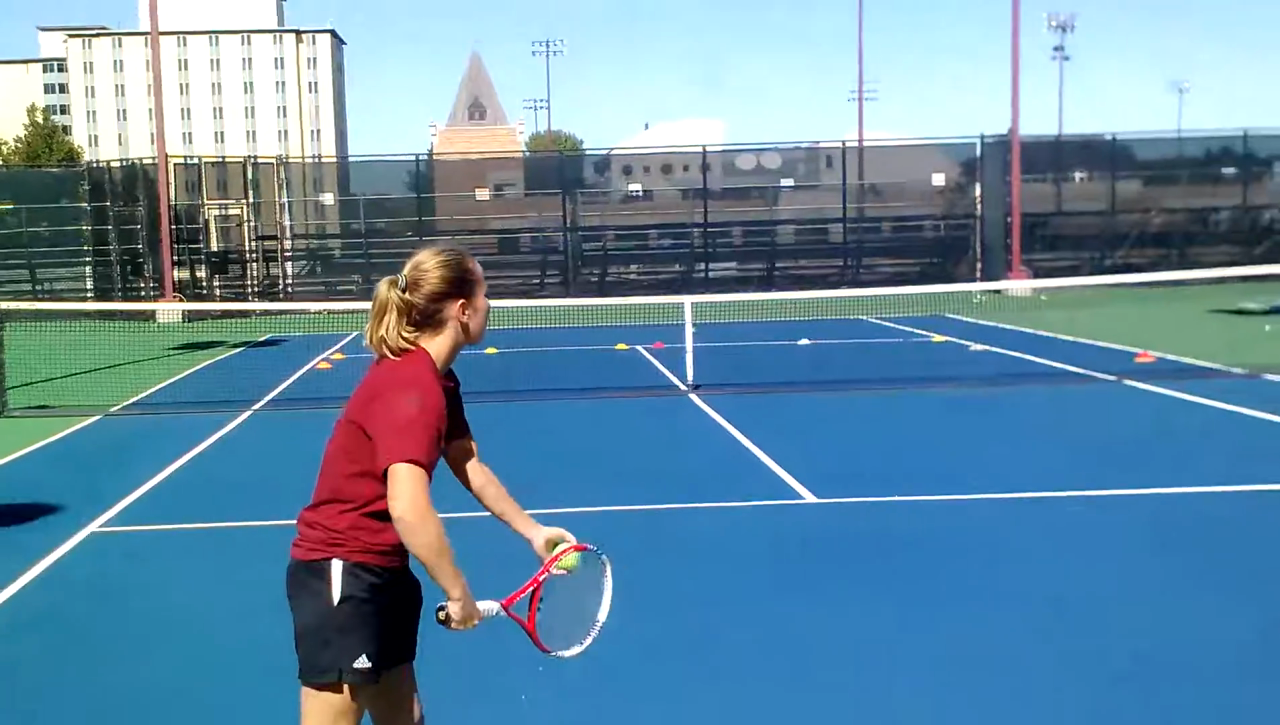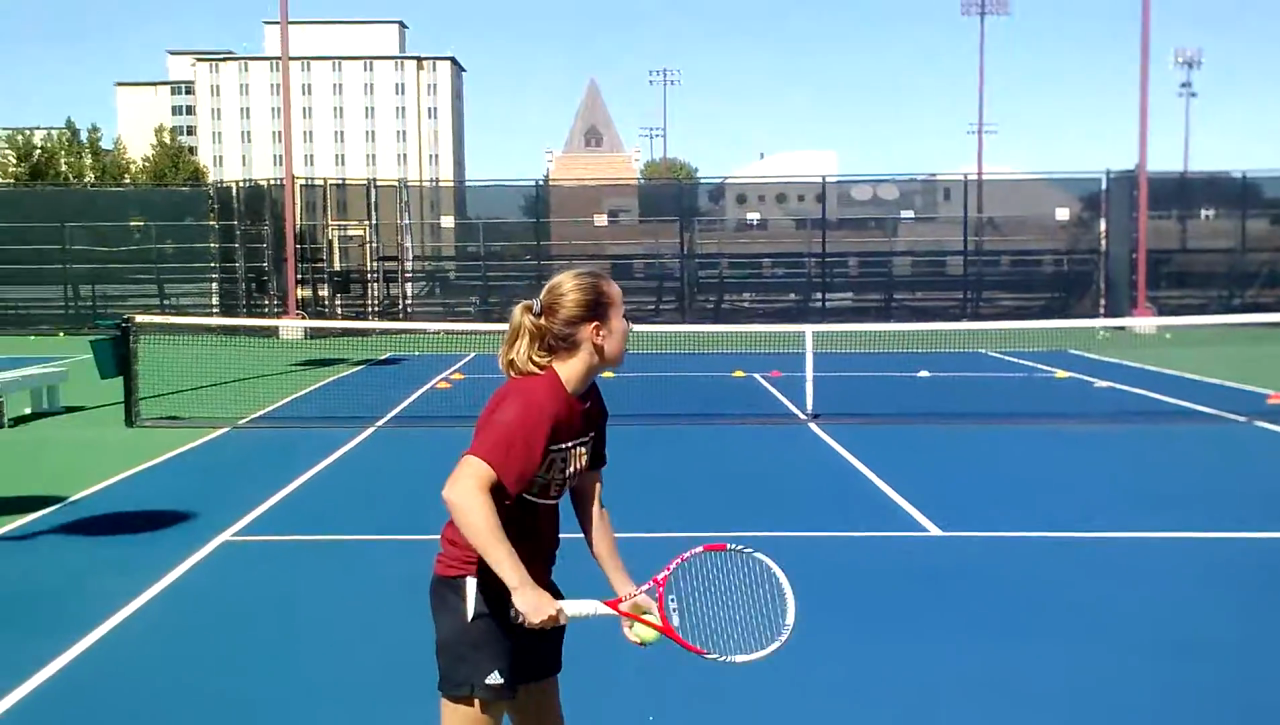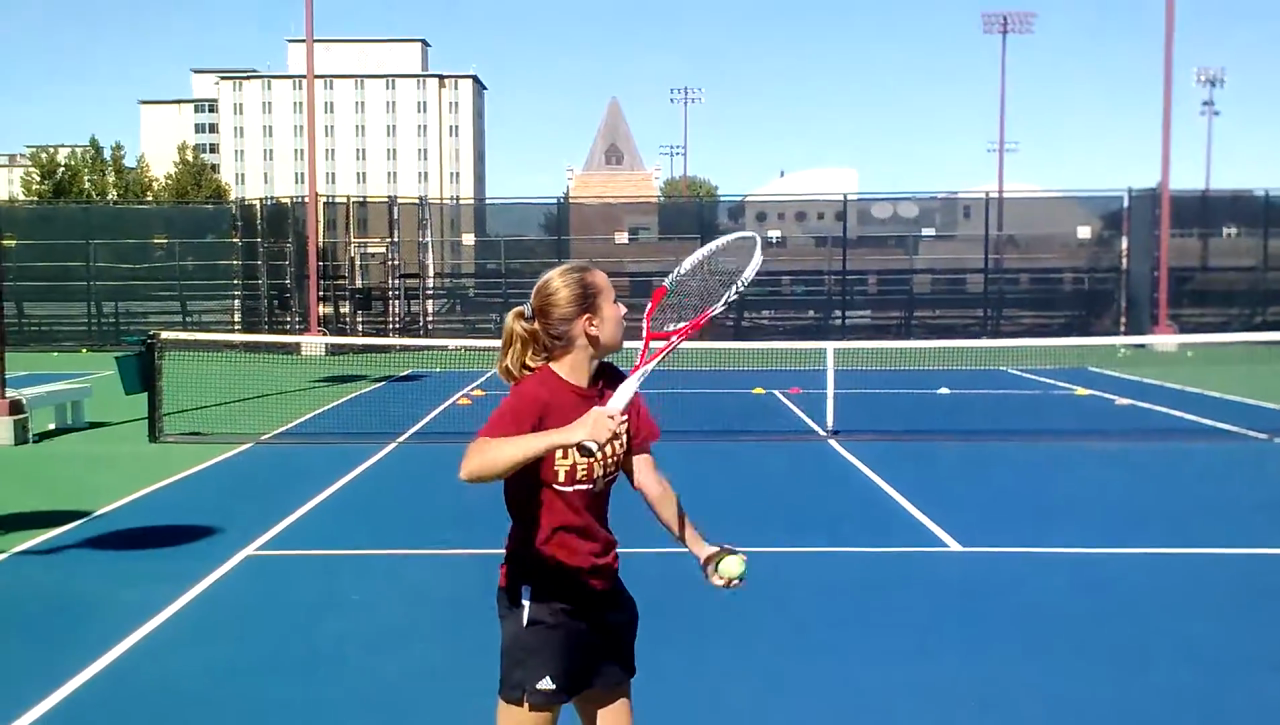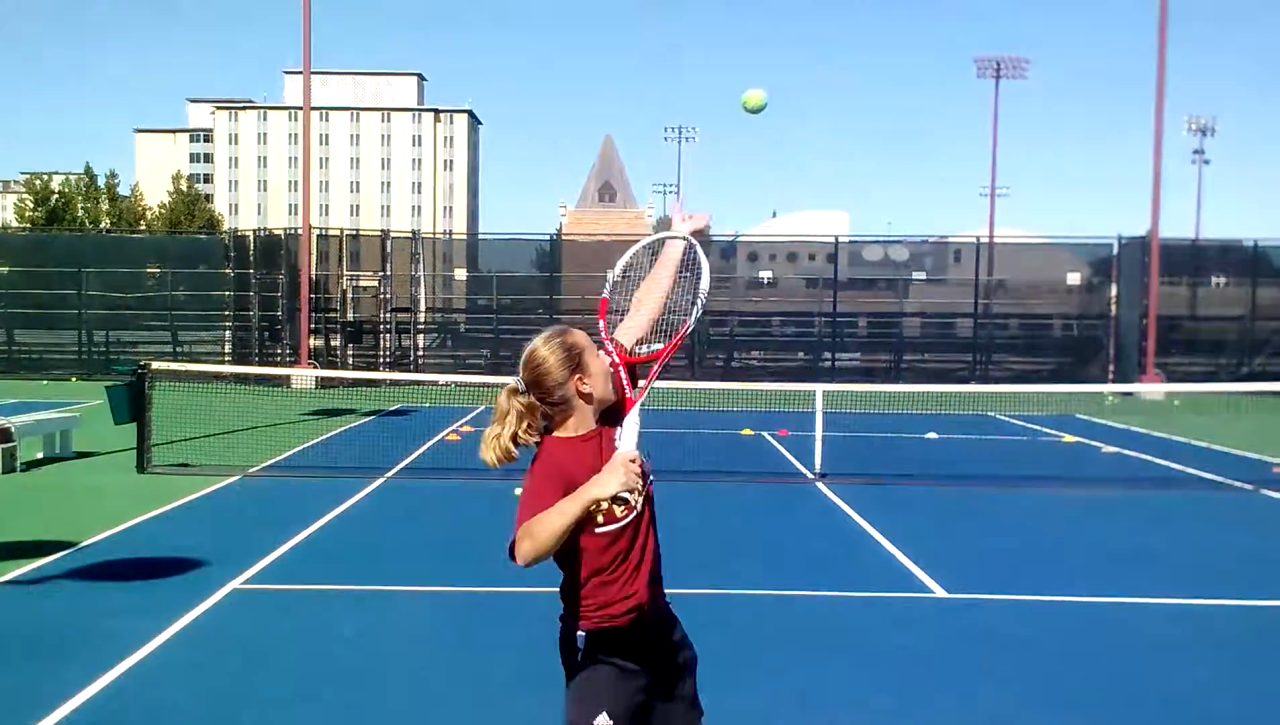
dt=0.3s
person 1, frame 1
left shoulder: (436, 378)
right shoulder: (412, 387)
left elbow: (468, 465)
right elbow: (408, 506)
left wrist: (533, 532)
right wrist: (459, 593)
left hip: (380, 570)
right hip: (340, 571)
person 1, frame 2
left shoulder: (588, 403)
right shoulder: (533, 401)
left elbow: (590, 504)
right elbow: (461, 492)
left wrist: (624, 587)
right wrist: (523, 588)
left hip: (529, 588)
right hip: (479, 587)
person 1, frame 3
left shoulder: (617, 386)
right shoulder: (527, 394)
left elbow: (648, 478)
right elbow: (473, 466)
left wrist: (698, 546)
right wrist: (571, 432)
left hip: (599, 588)
right hip: (542, 598)
person 1, frame 4
left shoulder: (611, 414)
right shoulder: (551, 468)
left elbow: (640, 317)
right elbow: (526, 551)
left wrist: (678, 240)
right wrist: (595, 488)
left hip: (656, 627)
right hip: (607, 645)
